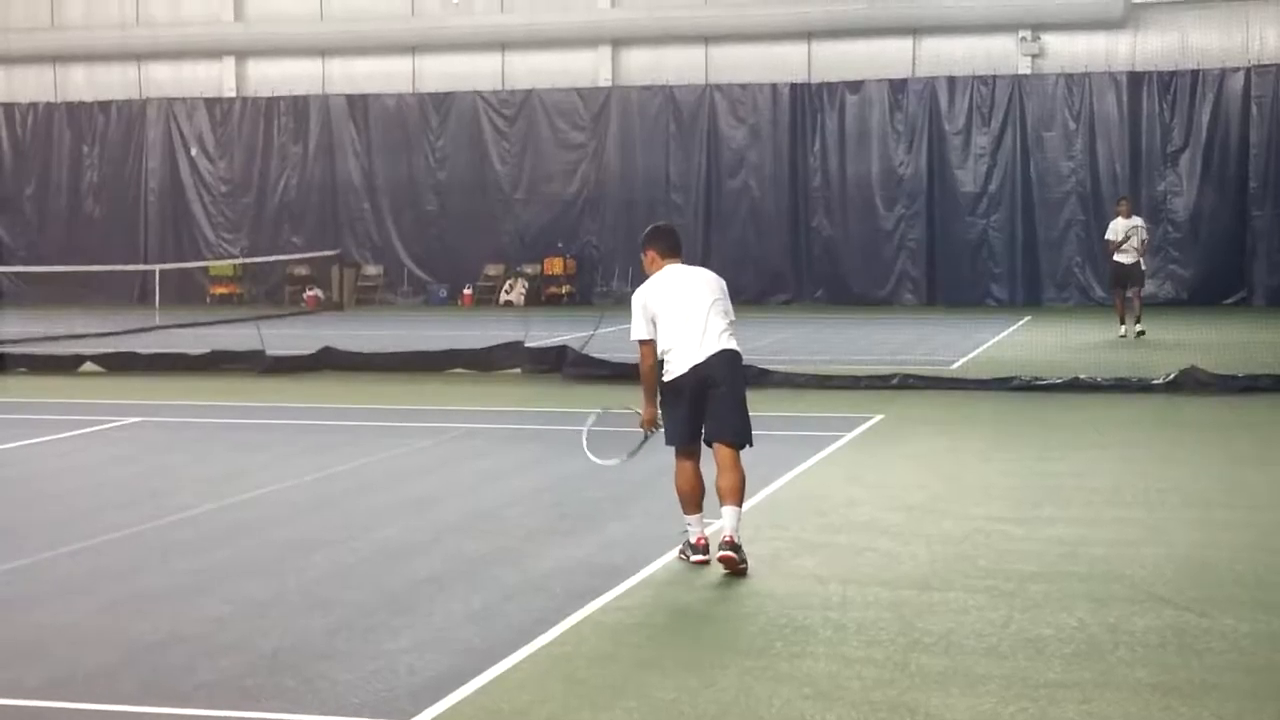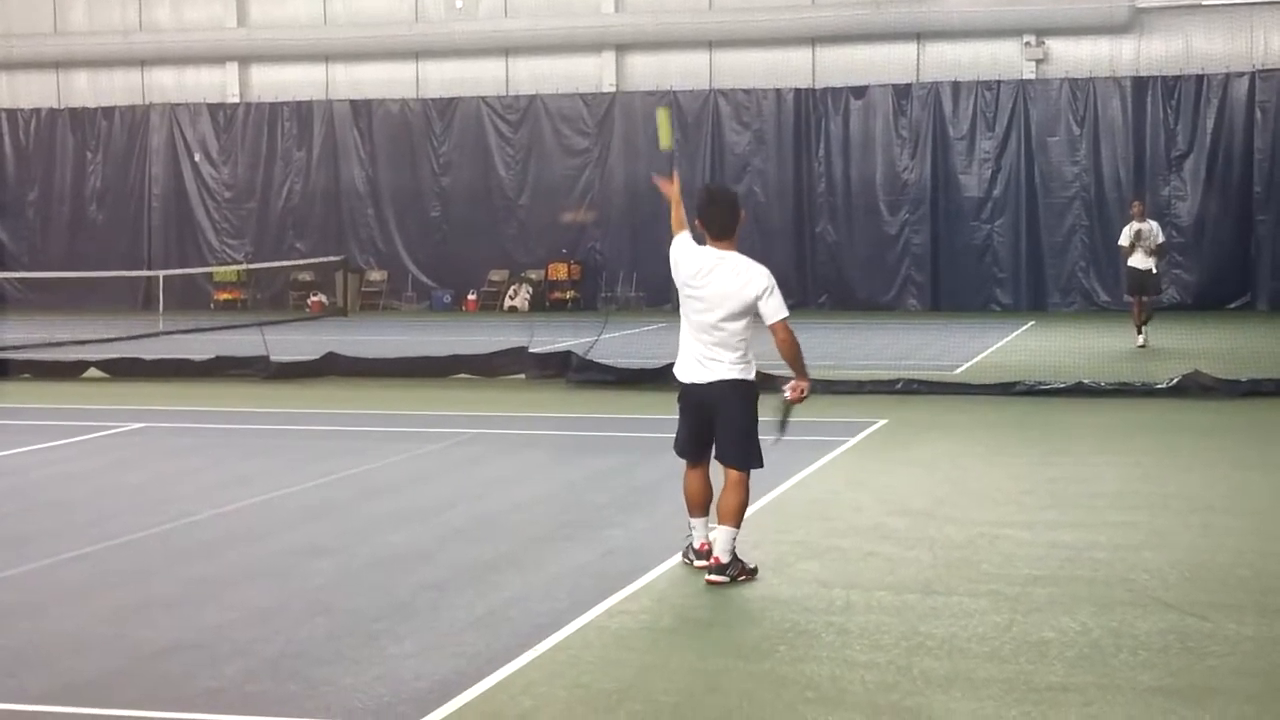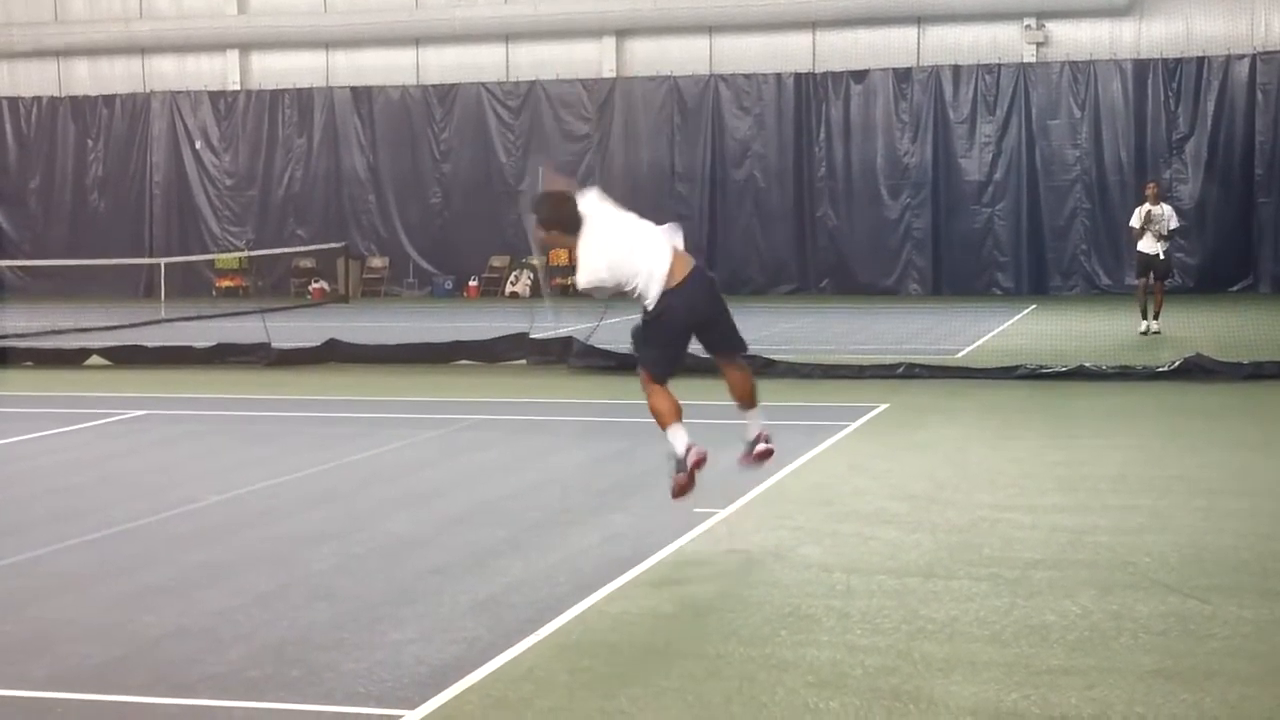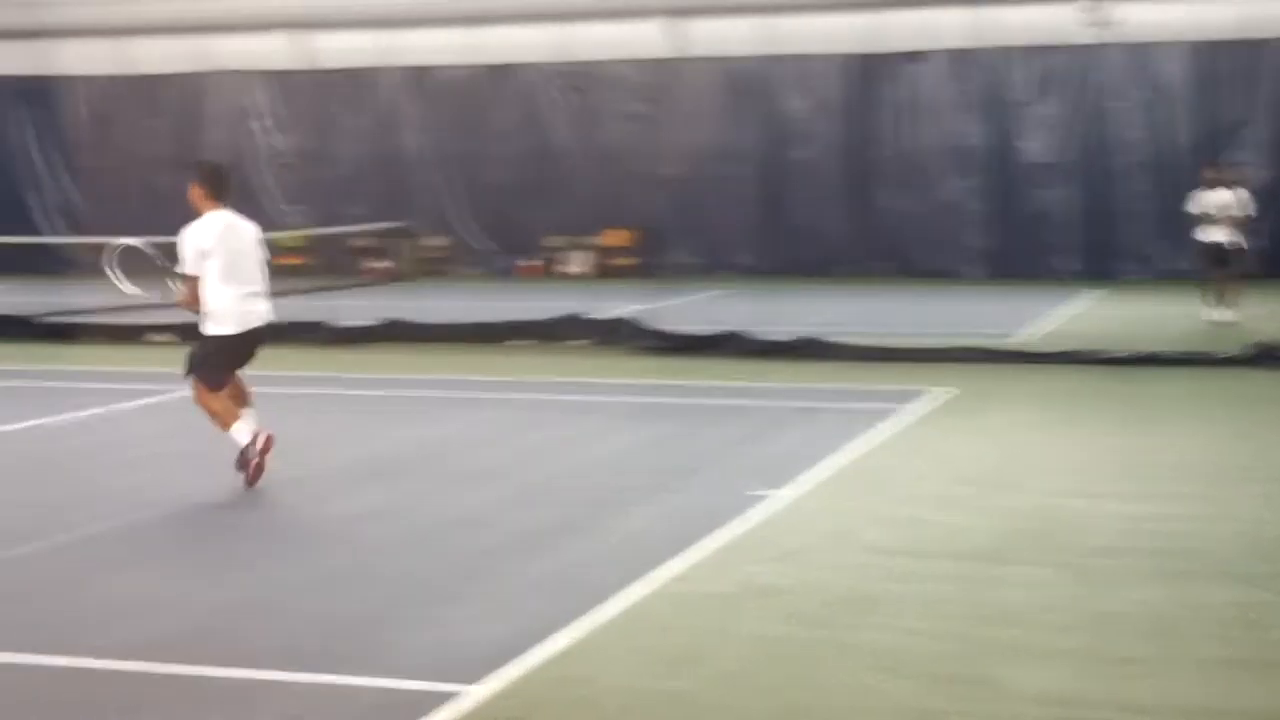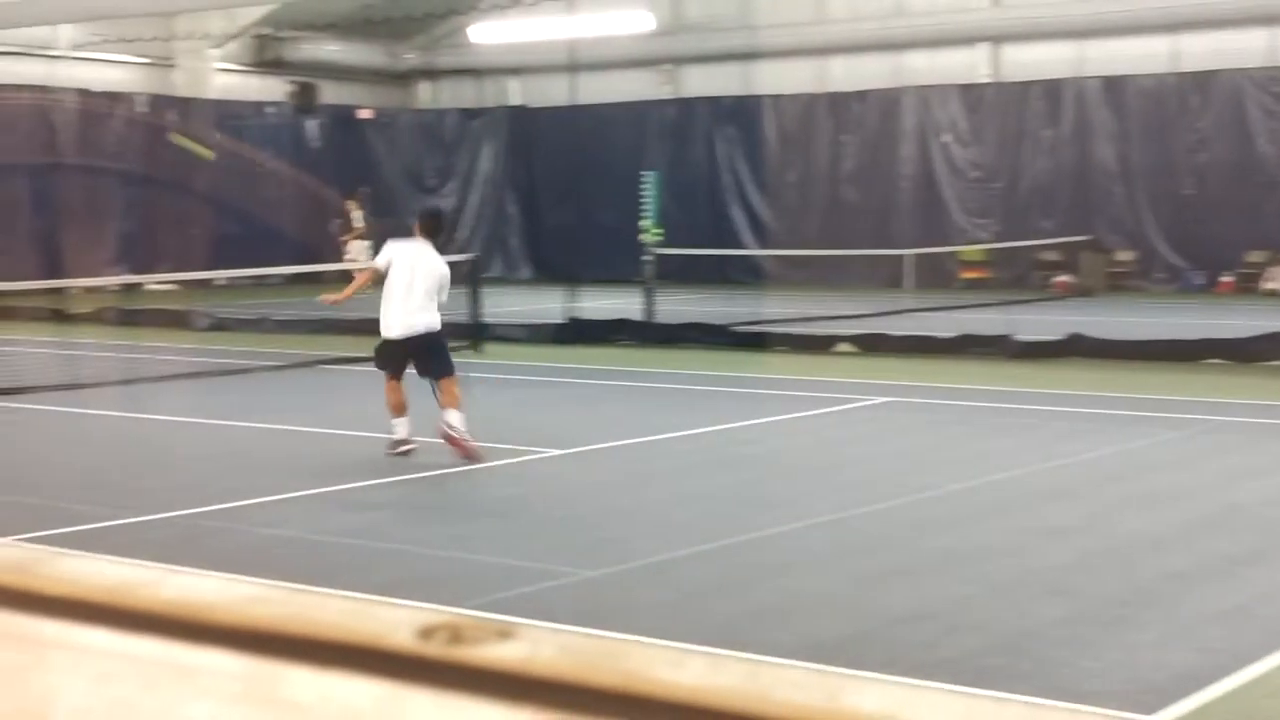
dt=1s
person 1, frame 1
left shoulder: (645, 293)
right shoulder: (712, 278)
left elbow: (648, 359)
left wrist: (650, 405)
left hip: (680, 372)
right hip: (724, 361)
left knee: (686, 457)
right knee: (727, 454)
left ankle: (696, 539)
right ankle: (729, 537)
person 1, frame 2
left shoulder: (685, 259)
right shoulder: (756, 276)
left elbow: (680, 231)
right elbow: (782, 334)
left wrist: (674, 198)
right wrist: (799, 376)
left hip: (691, 382)
right hip: (734, 386)
left knee: (696, 465)
right knee: (736, 473)
left ankle: (700, 544)
right ankle: (722, 557)
person 1, frame 3
left shoulder: (589, 269)
right shoulder: (592, 206)
left hip: (670, 304)
right hip: (696, 279)
left knee: (653, 382)
right knee: (732, 363)
left ankle: (684, 451)
right ankle: (757, 435)
person 1, frame 4
left shoulder: (193, 233)
right shoulder: (249, 228)
left elbow: (193, 296)
left wrist: (188, 301)
left hip: (225, 326)
right hip: (259, 319)
left knee: (205, 390)
right knee: (226, 374)
left ankle: (249, 439)
right ankle: (250, 435)
person 1, frame 5
left shoulder: (394, 248)
right shoulder: (442, 267)
left elbow: (371, 275)
left wrist: (343, 296)
left hip: (395, 329)
right hip: (428, 329)
left knee: (392, 379)
right knee: (448, 384)
left ankle: (402, 436)
right ankle: (455, 427)
